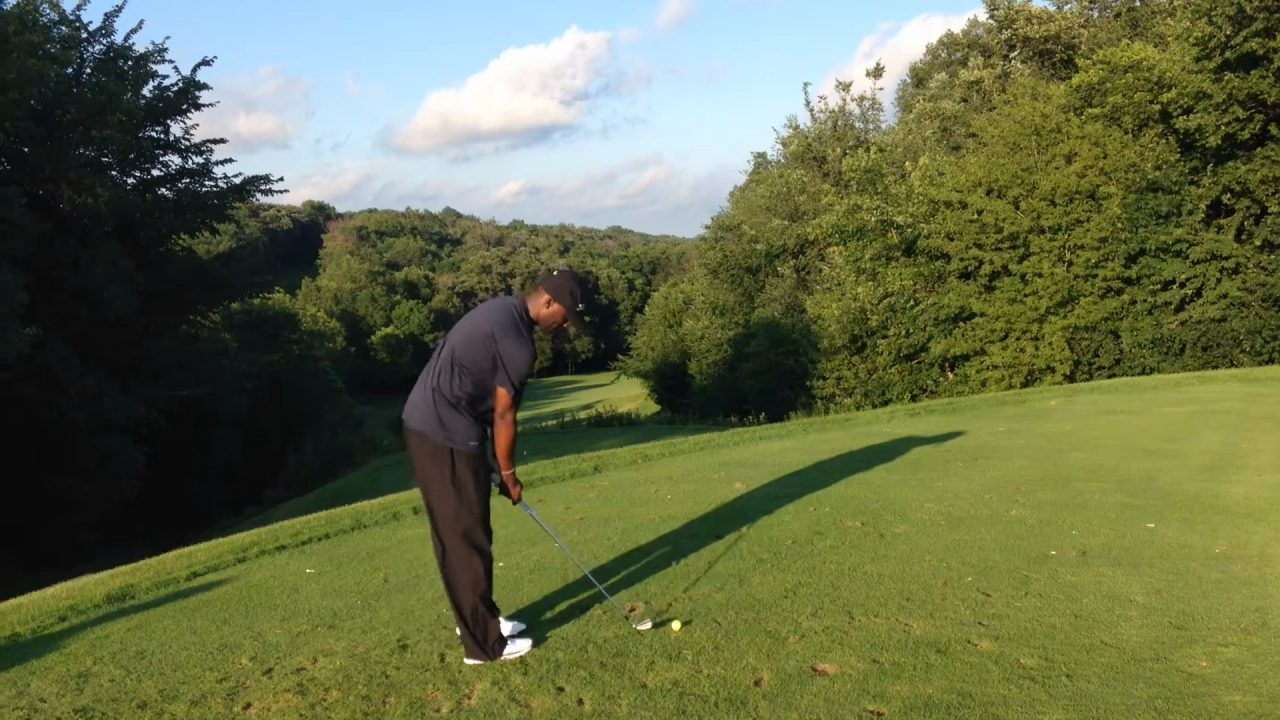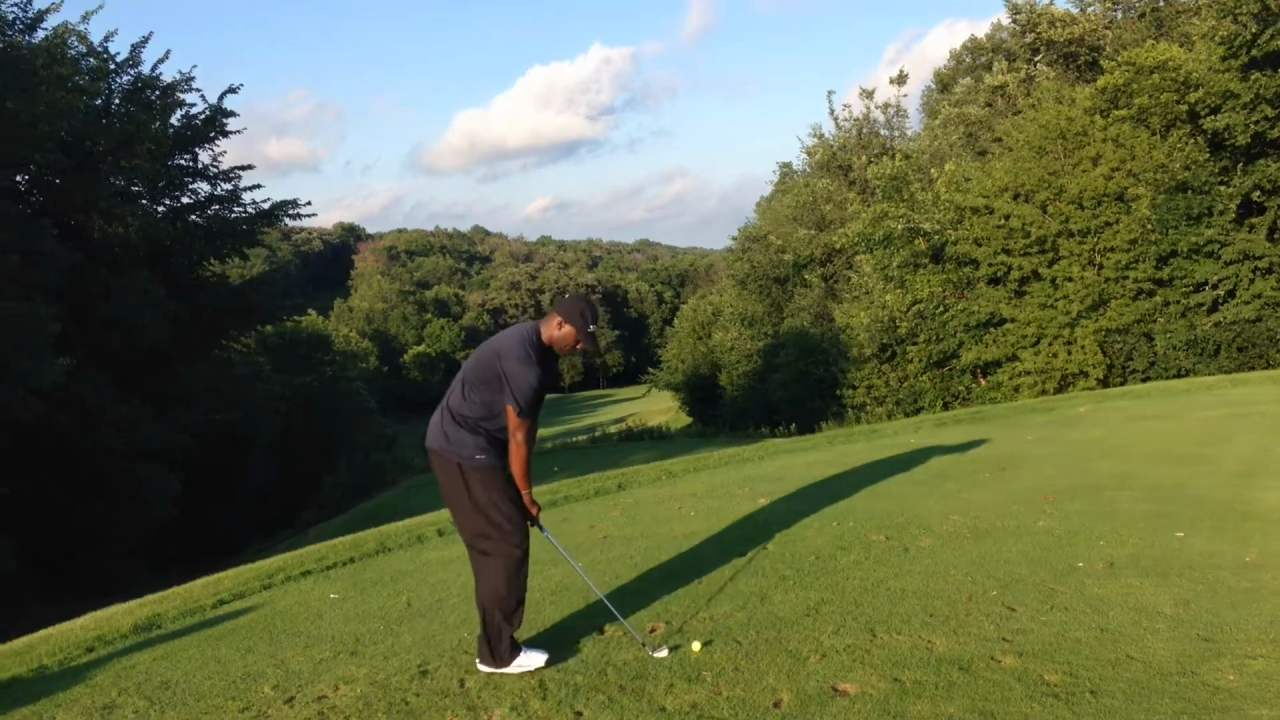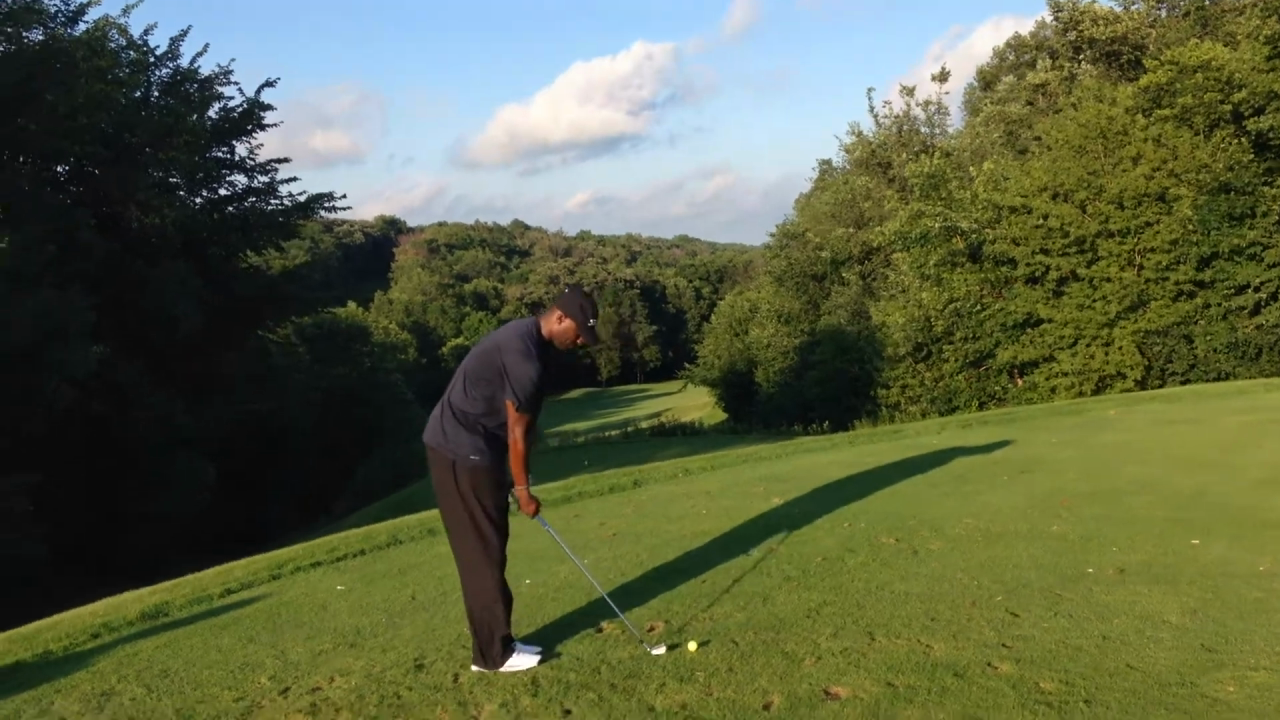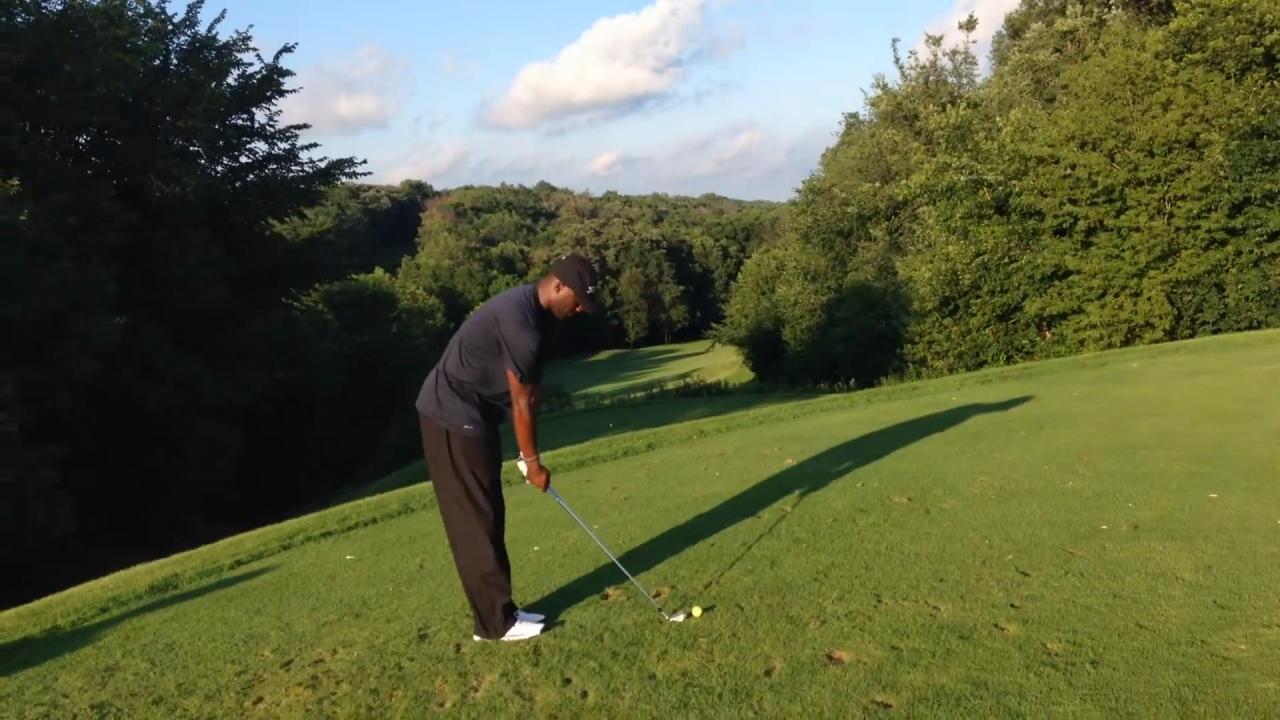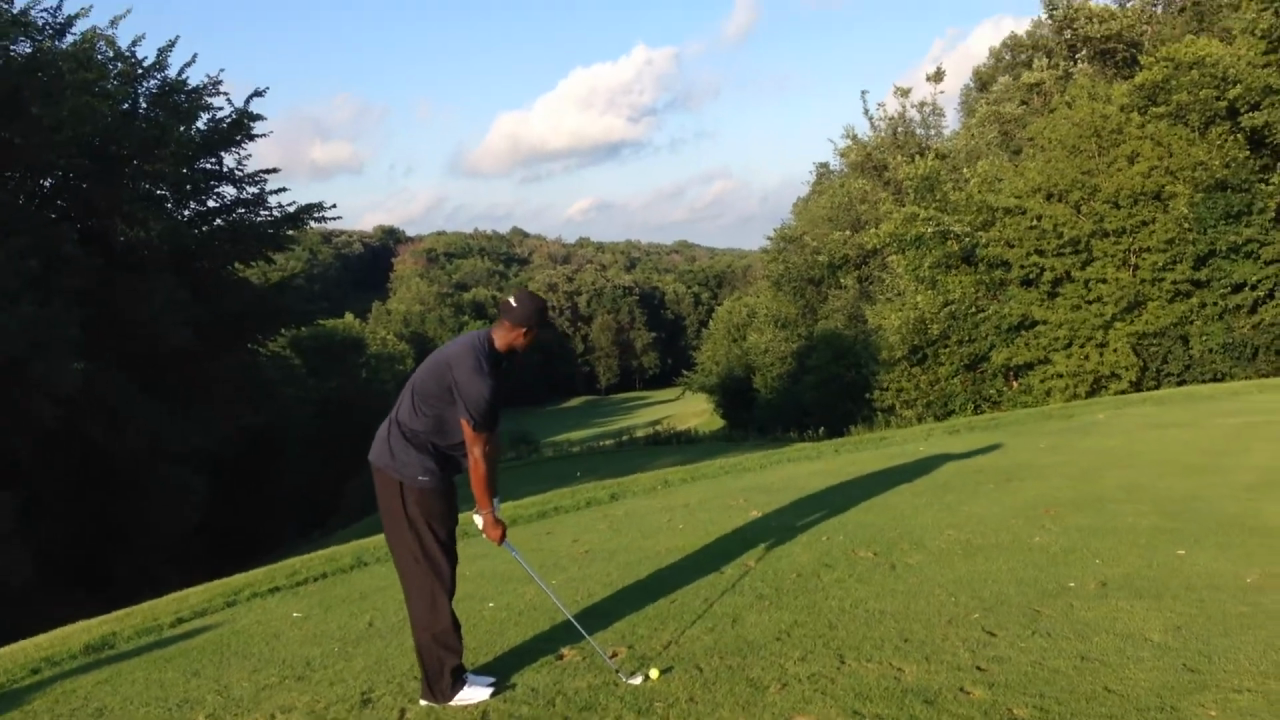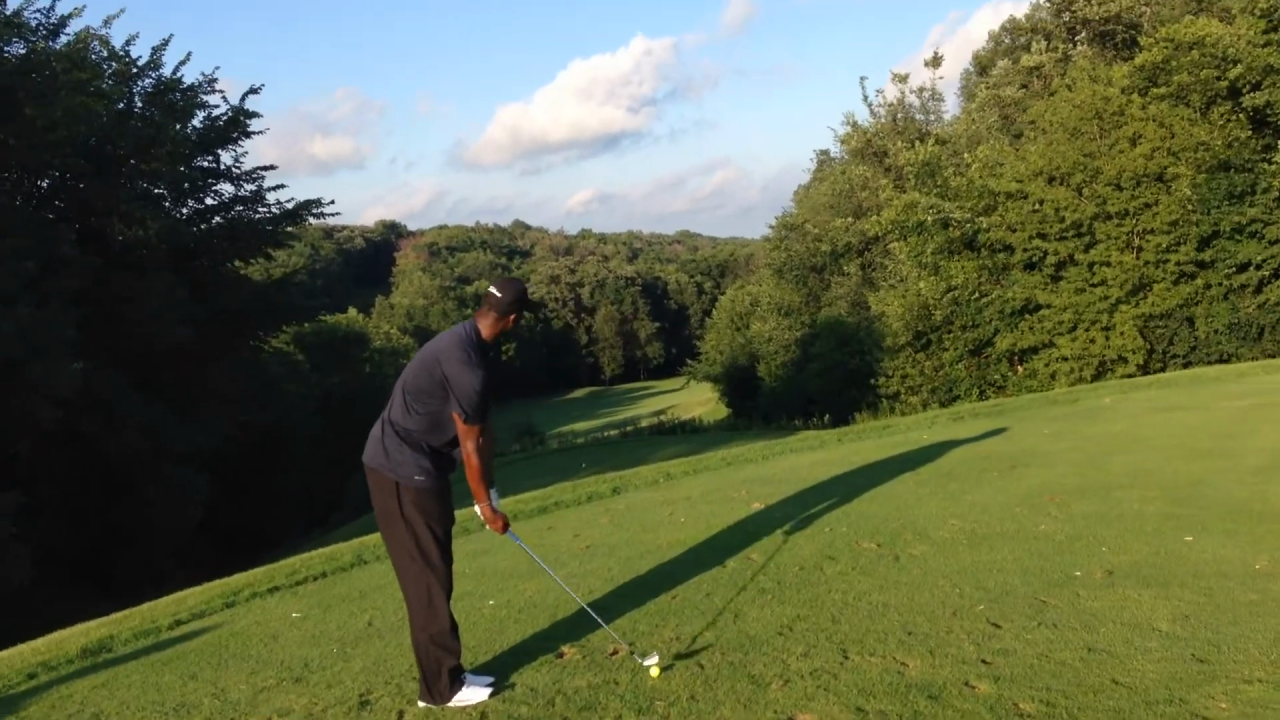
dt=0.4s
person 1, frame 1
left shoulder: (502, 308)
right shoulder: (517, 342)
right elbow: (504, 416)
left wrist: (494, 461)
right wrist: (508, 474)
left hip: (422, 422)
right hip: (448, 437)
left knee: (455, 535)
right knee: (466, 541)
left ankle: (474, 617)
right ankle: (484, 644)
person 1, frame 2
left shoulder: (536, 346)
right shoulder: (524, 360)
left elbow: (527, 426)
right elbow: (518, 436)
left wrist: (520, 490)
right wrist: (525, 495)
left hip: (475, 448)
right hip: (462, 451)
left knee: (496, 545)
right knee: (508, 541)
left ankle: (497, 641)
right ankle: (498, 650)
person 1, frame 3
left shoulder: (528, 337)
right shoulder: (524, 355)
left elbow: (522, 424)
right elbow: (517, 431)
left wrist: (518, 479)
right wrist: (523, 489)
left hip: (474, 447)
right hip: (461, 451)
left knee: (491, 548)
right knee: (482, 552)
left ankle: (498, 641)
right ankle: (492, 653)
person 1, frame 4
left shoulder: (526, 305)
right shoulder: (522, 324)
left elbow: (527, 393)
right elbow: (521, 403)
left wrist: (529, 453)
right wrist: (532, 462)
left hip: (470, 415)
right hip: (453, 418)
left knee: (488, 516)
right knee: (475, 521)
left ankle: (500, 608)
right ankle: (494, 621)
person 1, frame 5
left shoulder: (482, 351)
right shoulder: (475, 369)
left elbow: (488, 438)
right elbow: (476, 451)
left wrist: (491, 501)
right wrist: (488, 514)
left hip: (423, 467)
right hip: (407, 471)
left knee: (438, 574)
right knee: (430, 578)
left ankle: (449, 673)
right ankle: (443, 685)
person 1, frame 6
left shoulder: (467, 343)
right shoulder: (465, 362)
left elbow: (481, 430)
right elbow: (471, 444)
left wrist: (488, 494)
right wrist: (487, 506)
left hip: (414, 464)
right hip: (402, 470)
left knee: (435, 574)
right knee: (428, 578)
left ankle: (447, 673)
right ankle: (441, 686)
